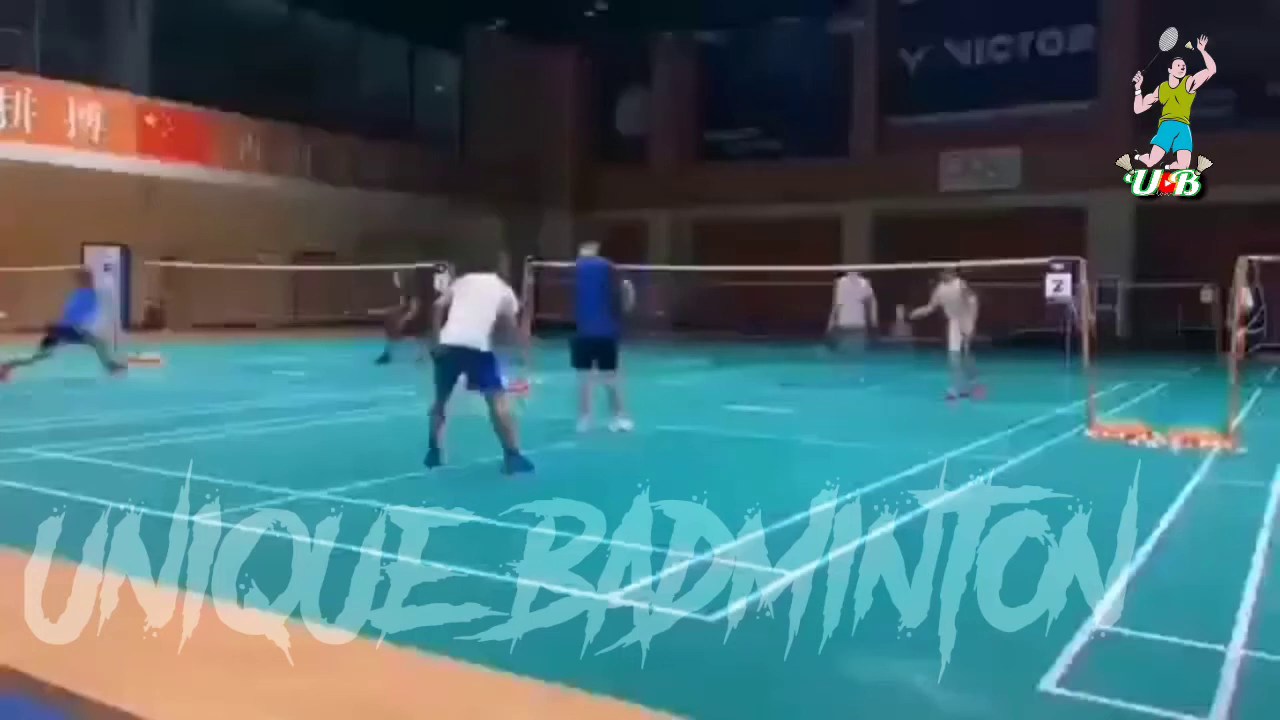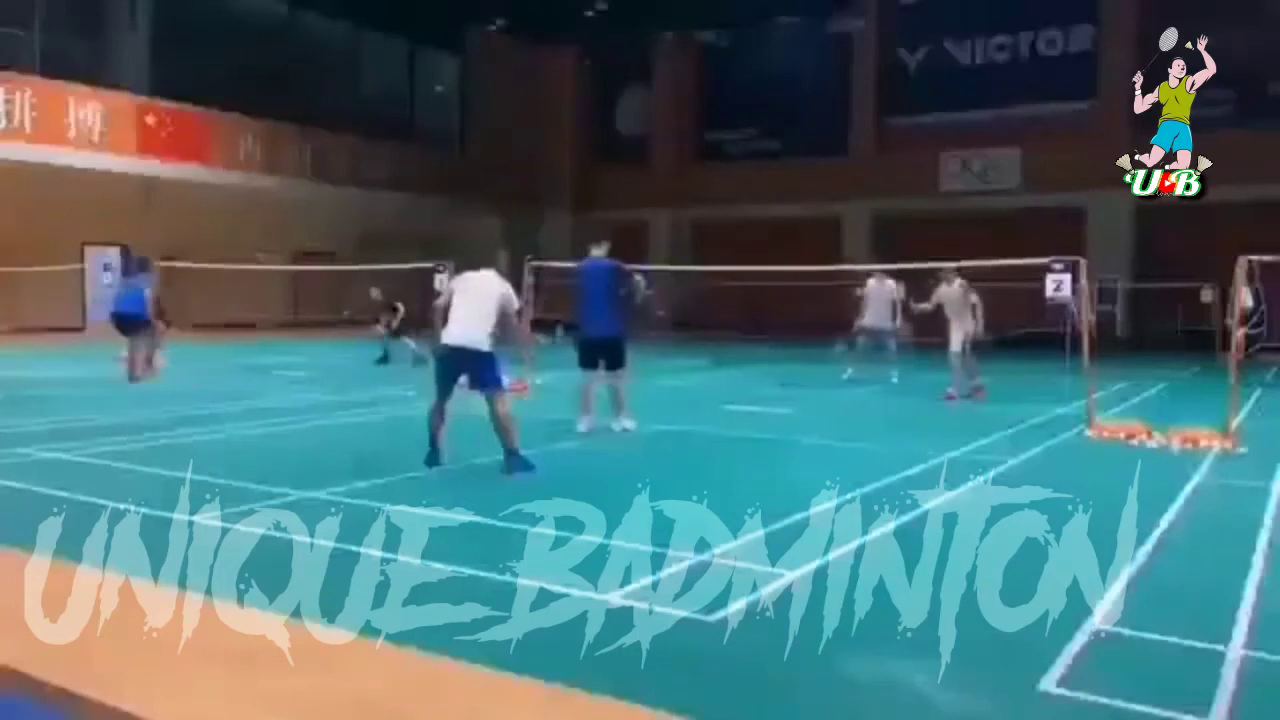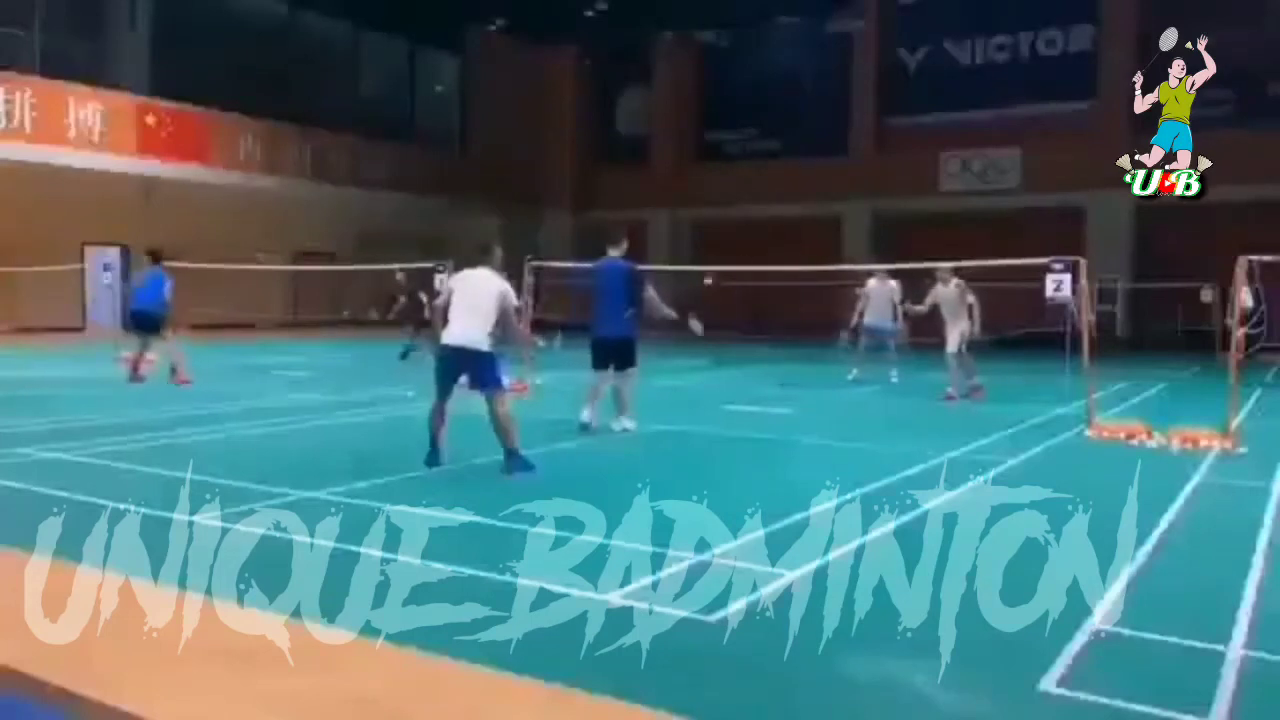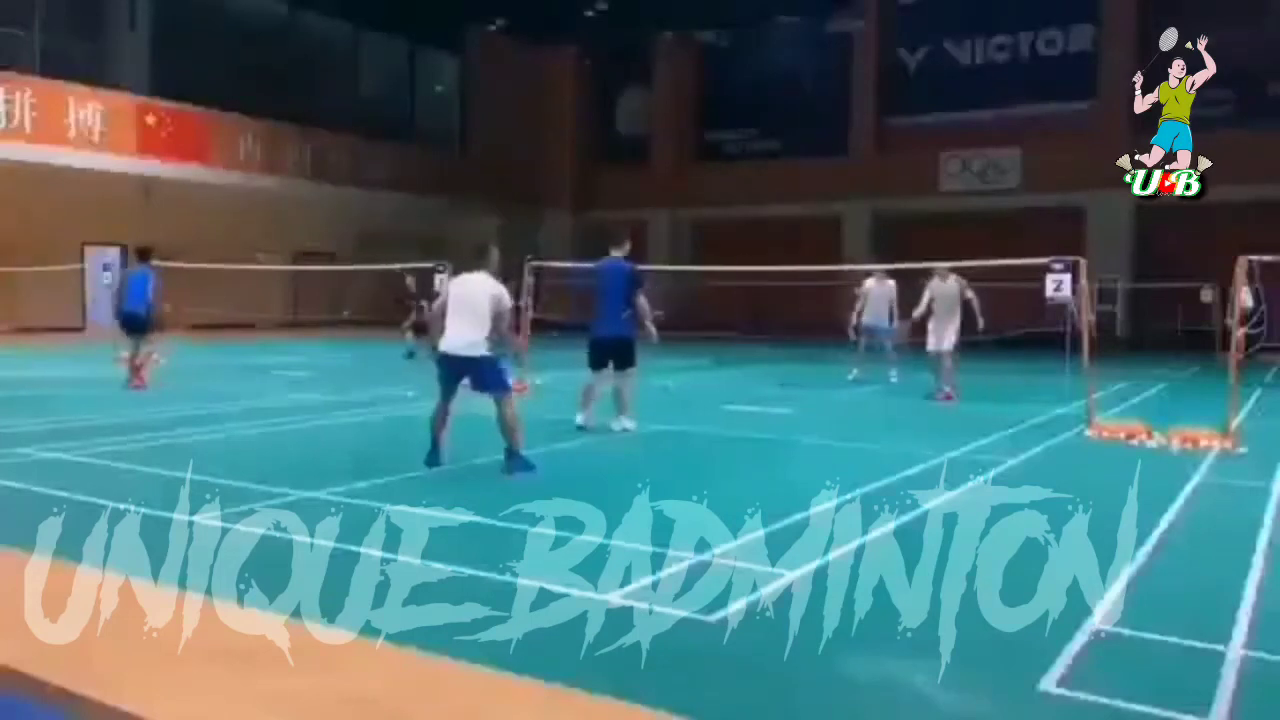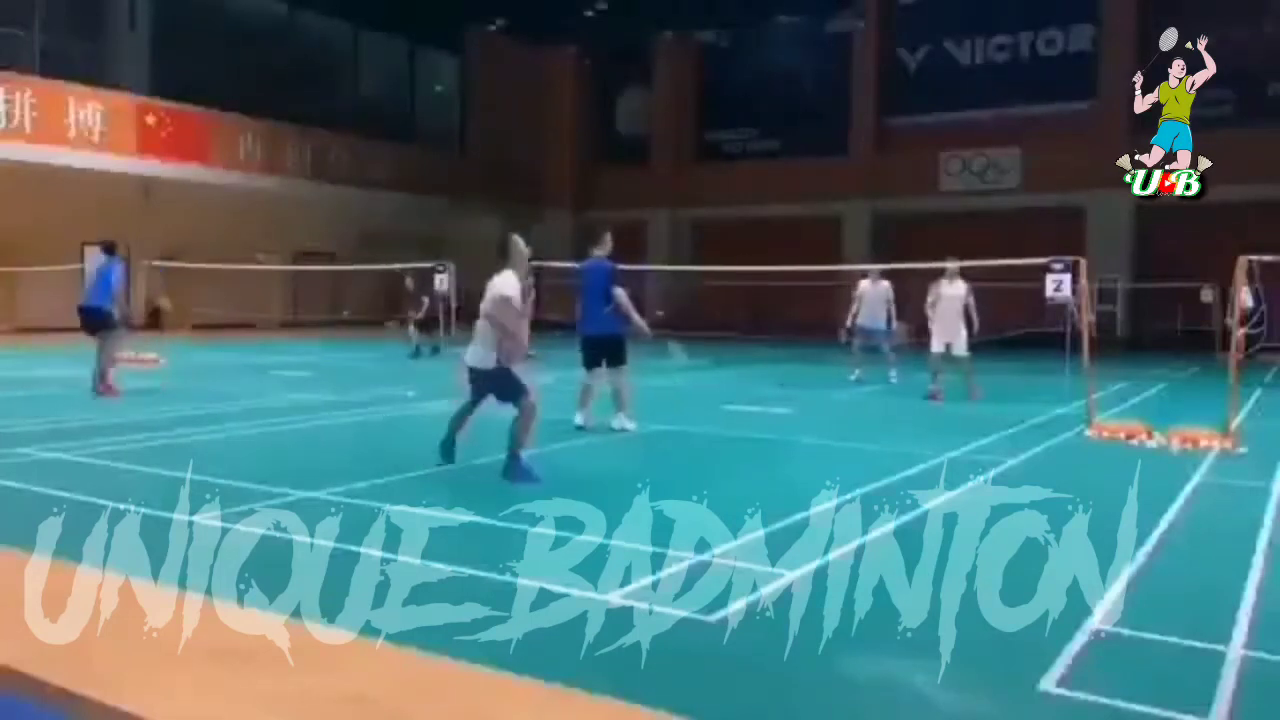
dt=0.5s
person 1, frame 1
left shoulder: (464, 281)
right shoulder: (504, 291)
left elbow: (437, 311)
right elbow: (511, 329)
left wrist: (439, 336)
right wrist: (522, 343)
left hip: (448, 348)
right hip: (478, 348)
left knee: (440, 401)
right knee: (499, 406)
left ankle: (433, 453)
right ankle: (513, 457)
person 1, frame 2
left shoulder: (462, 278)
right shoulder: (503, 287)
left elbow: (439, 307)
right elbow: (513, 326)
left wrist: (439, 336)
right wrist: (532, 341)
left hip: (450, 345)
right hip: (479, 347)
left knee: (440, 400)
right knee: (499, 401)
left ankle: (434, 452)
right ankle: (512, 456)
person 1, frame 3
left shoulder: (460, 277)
right shoulder: (502, 285)
left elbow: (438, 307)
right elbow: (512, 327)
left wrist: (440, 336)
right wrist: (531, 341)
left hip: (449, 345)
right hip: (479, 347)
left knee: (440, 399)
right knee: (498, 401)
left ankle: (434, 452)
right ankle: (512, 456)
person 1, frame 4
left shoulder: (455, 282)
right shoulder: (497, 289)
left elbow: (434, 315)
right elbow: (502, 330)
left wrist: (440, 340)
right wrist: (517, 349)
left hip: (448, 350)
right hip: (477, 352)
left knee: (445, 400)
right knee: (506, 400)
left ankle: (434, 452)
right ankle: (514, 456)
person 1, frame 5
left shoulder: (505, 282)
right shoulder: (509, 283)
right elbow: (490, 313)
left wrist: (517, 338)
right wrist: (516, 336)
left hip: (479, 358)
right hip: (490, 361)
left knee: (473, 402)
right knee: (527, 406)
left ankle: (448, 444)
right ankle: (514, 463)
person 2, frame 1
left shoulder: (576, 268)
right shoulder: (606, 266)
left elbow: (577, 299)
right elbow: (625, 288)
right wrist: (625, 308)
left hip: (584, 331)
right hip: (607, 330)
left knee: (585, 376)
right knee: (610, 376)
left ankle: (585, 419)
right ankle: (619, 419)
person 2, frame 2
left shoulder: (580, 269)
right shoulder: (613, 267)
left elbow: (578, 298)
right elbow: (638, 281)
right wrist: (637, 297)
left hip: (588, 331)
right hip: (612, 331)
left knee: (590, 377)
right knee: (616, 376)
left ankle: (585, 419)
right ankle: (620, 418)
person 2, frame 3
left shoulder: (595, 269)
right shoulder: (628, 269)
right elbow: (647, 295)
right wrist: (666, 312)
left hip: (599, 331)
right hip: (622, 331)
left knee: (600, 375)
right knee: (622, 376)
left ankle: (588, 411)
right ankle: (622, 418)
person 2, frame 4
left shoulder: (597, 268)
right shoulder: (629, 270)
right elbow: (639, 300)
right wrist: (649, 324)
left hip: (599, 331)
right hip: (622, 332)
left knee: (596, 375)
right knee: (623, 376)
left ankle: (582, 416)
right ankle: (622, 418)
person 2, frame 5
left shoulder: (582, 269)
right shoulder: (608, 267)
right elbow: (617, 294)
left wrist: (581, 325)
right wrist: (635, 317)
left hip: (588, 330)
right hip: (610, 329)
left knee: (591, 375)
right knee: (618, 374)
left ankle: (581, 415)
right ankle: (621, 417)
